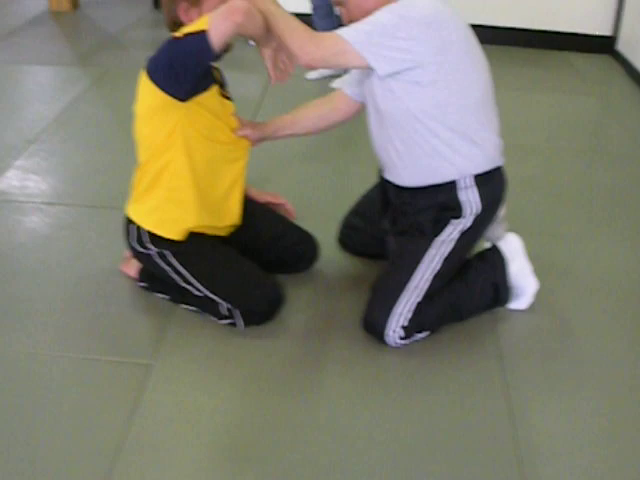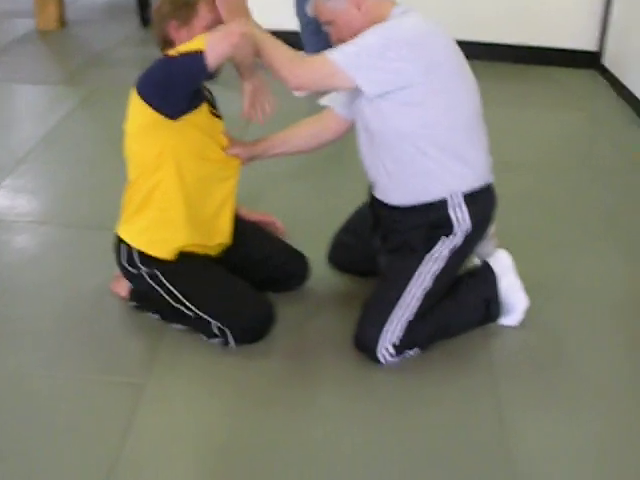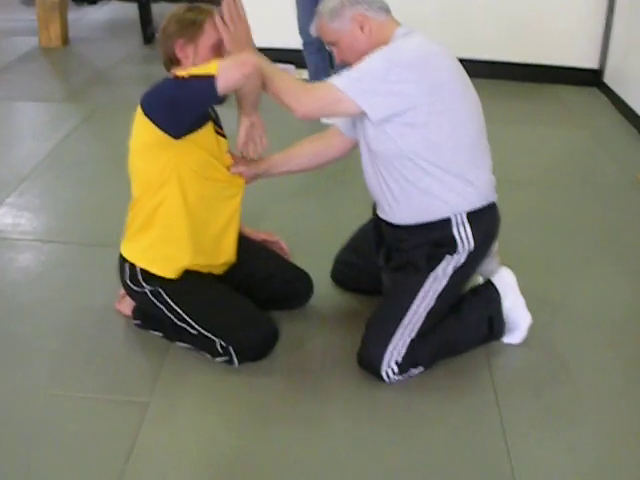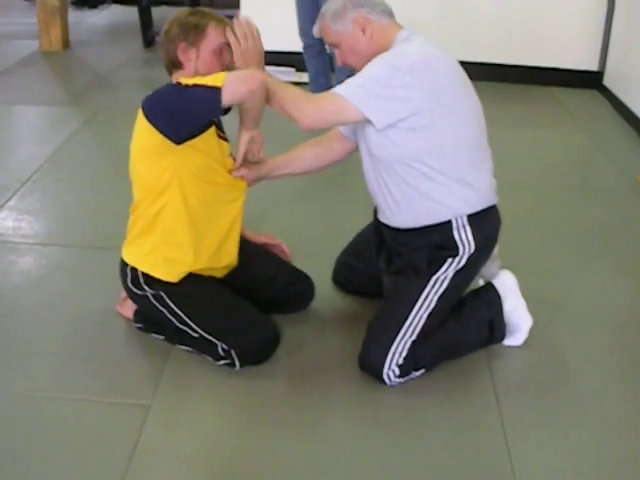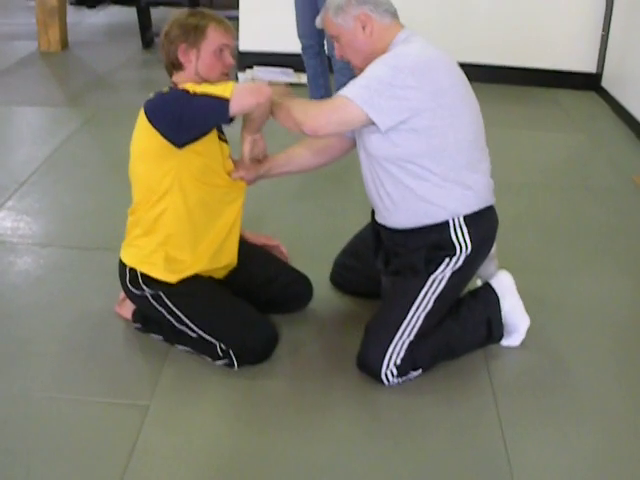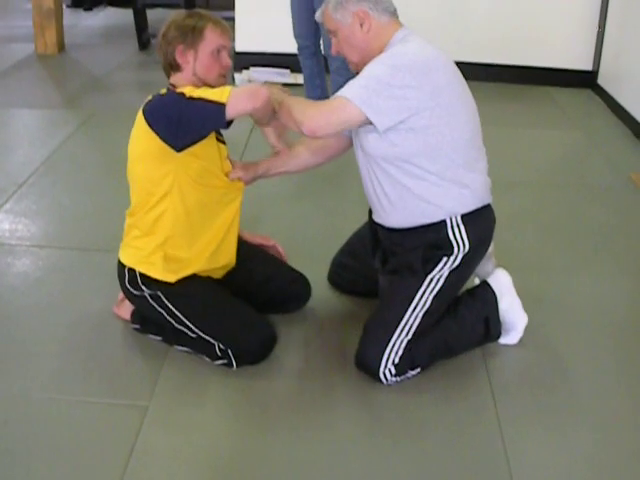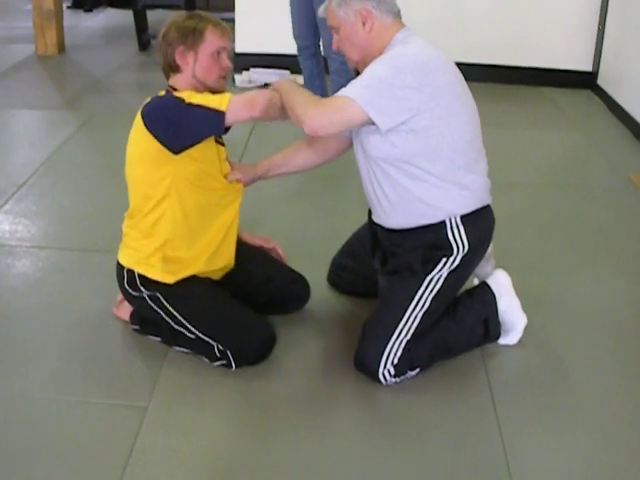
dt=0.2s
person 1, frame 1
right shoulder: (391, 31)
left elbow: (311, 51)
right elbow: (339, 104)
right wrist: (265, 130)
left hip: (457, 194)
left knee: (387, 325)
right knee: (355, 237)
left ankle: (498, 271)
person 1, frame 2
left shoulder: (401, 39)
right shoulder: (382, 48)
left elbow: (301, 74)
right elbow: (329, 122)
right wrist: (255, 149)
left hip: (447, 213)
right hip: (400, 200)
left knee: (379, 343)
right knee: (344, 255)
left ankle: (489, 286)
person 1, frame 3
left shoulder: (404, 61)
right shoulder: (388, 66)
left elbow: (305, 103)
right elbow: (332, 141)
left wrist: (253, 60)
right wrist: (259, 168)
left hip: (451, 231)
right hip: (404, 220)
left knee: (382, 360)
right knee: (347, 273)
left ankle: (493, 304)
right ankle: (446, 278)
person 1, frame 4
left shoulder: (407, 66)
right shoulder: (392, 67)
left elbow: (310, 114)
right elbow: (333, 142)
left wrist: (260, 80)
right wrist: (261, 170)
left hip: (452, 233)
right hip: (406, 221)
left knee: (384, 363)
right knee: (348, 276)
left ankle: (495, 306)
right ankle: (451, 280)
person 1, frame 5
left shoulder: (408, 67)
right shoulder: (392, 67)
left elbow: (317, 122)
right elbow: (333, 141)
left wrist: (275, 101)
right wrist: (260, 169)
left hip: (449, 233)
right hip: (403, 222)
left knee: (382, 363)
right knee: (346, 276)
left ankle: (493, 308)
right ankle: (444, 281)
person 1, frame 6
left shoulder: (406, 66)
right shoulder: (389, 66)
left elbow: (316, 122)
right elbow: (329, 140)
left wrist: (276, 99)
right wrist: (257, 169)
left hip: (447, 233)
right hip: (401, 221)
left knee: (380, 362)
right knee: (344, 275)
left ankle: (490, 305)
right ankle: (450, 278)
person 1, frame 7
left shoulder: (406, 66)
right shoulder: (388, 67)
left elbow: (318, 121)
right elbow: (329, 140)
left wrist: (286, 88)
right wrist: (257, 171)
left hip: (447, 233)
right hip: (401, 222)
left knee: (379, 362)
right knee: (344, 276)
left ankle: (489, 305)
right ankle: (447, 280)
person 2, frame 1
left shoulder: (209, 73)
right shoulder: (170, 63)
left wrist: (248, 194)
right wrist: (268, 42)
left hip: (217, 212)
right hip: (166, 229)
left knee: (301, 251)
right knee: (260, 303)
right ankle: (149, 268)
person 2, frame 2
left shoulder: (197, 93)
right shoulder: (159, 82)
right elbow: (233, 38)
left wrist: (238, 213)
left hip: (208, 232)
right hip: (157, 249)
left knee: (292, 269)
right knee: (251, 322)
left ankle: (203, 276)
right ankle: (140, 287)
person 2, frame 3
left shoulder: (202, 112)
right shoulder: (163, 100)
right elbow: (242, 69)
left wrist: (242, 232)
right wrist: (249, 115)
left hip: (211, 250)
right hip: (159, 266)
left knee: (296, 289)
right knee: (255, 340)
left ankle: (203, 294)
right ankle: (143, 306)
person 2, frame 4
left shoulder: (203, 115)
right shoulder: (164, 105)
right elbow: (251, 84)
left wrist: (244, 236)
right wrist: (249, 128)
left hip: (212, 253)
right hip: (161, 268)
left knee: (297, 291)
right knee: (257, 343)
right ankle: (145, 308)
person 2, frame 5
left shoulder: (202, 115)
right shoulder: (167, 108)
right elbow: (258, 95)
left wrist: (244, 237)
right wrist: (253, 130)
left hip: (210, 253)
right hip: (160, 269)
left knee: (296, 291)
right knee: (255, 343)
left ankle: (204, 297)
right ankle: (143, 309)
person 2, frame 6
left shoulder: (199, 114)
right shoulder: (165, 110)
right elbow: (256, 98)
left wrist: (241, 236)
right wrist: (270, 122)
left hip: (208, 254)
right hip: (159, 269)
left knee: (294, 291)
right knee: (253, 343)
left ankle: (205, 297)
right ankle: (142, 310)
person 2, frame 7
left shoulder: (198, 116)
right shoulder: (164, 113)
right elbow: (255, 106)
left wrist: (240, 237)
left hip: (207, 255)
right hip: (157, 271)
left knee: (293, 292)
right knee: (253, 345)
left ankle: (206, 298)
right ankle: (140, 311)
